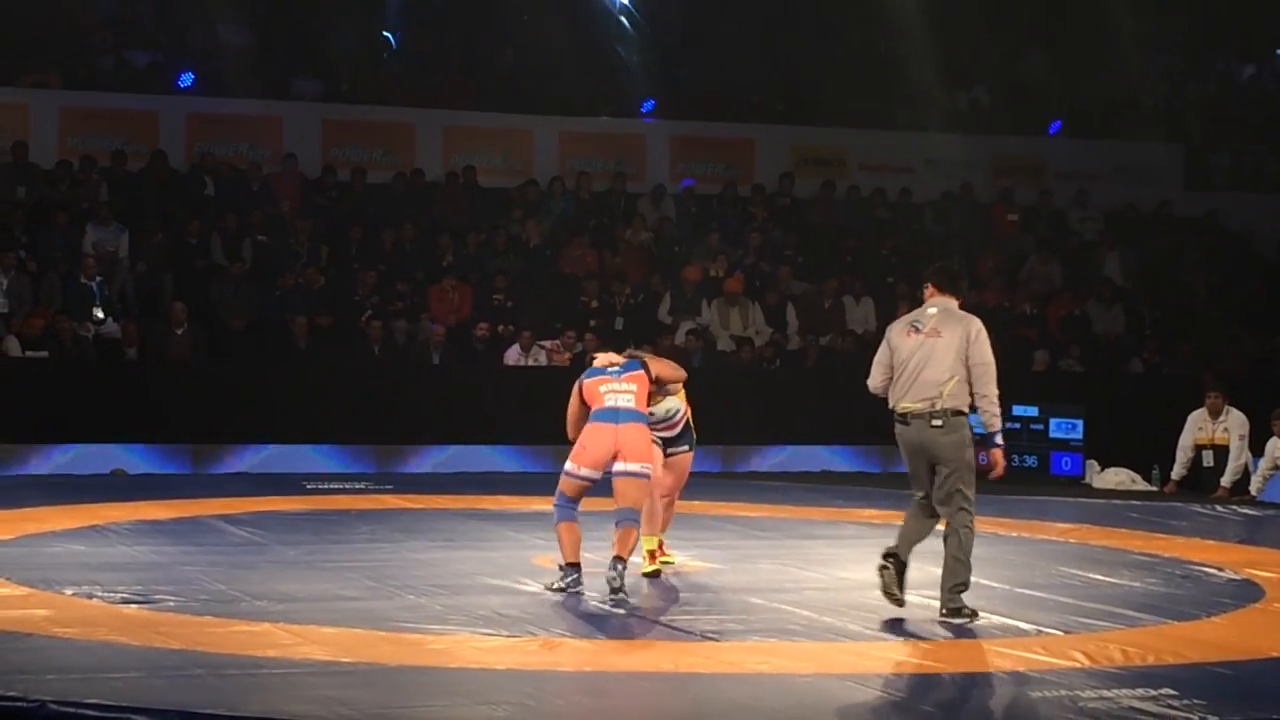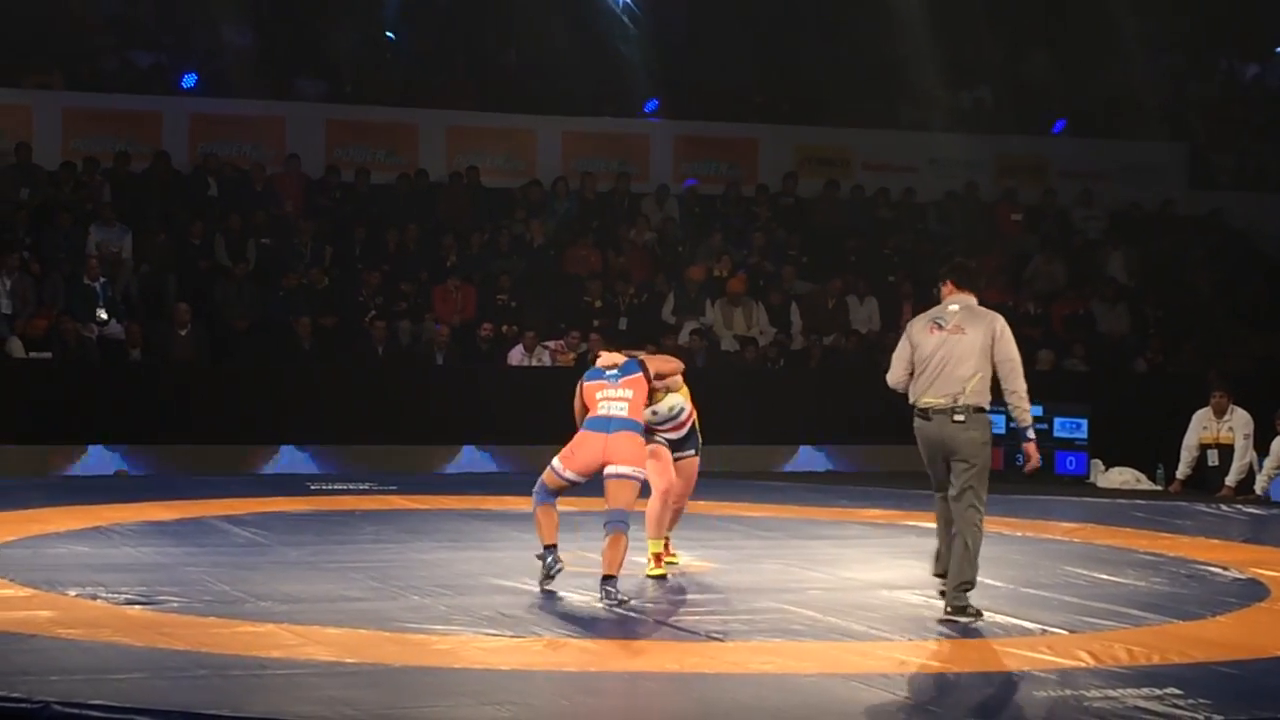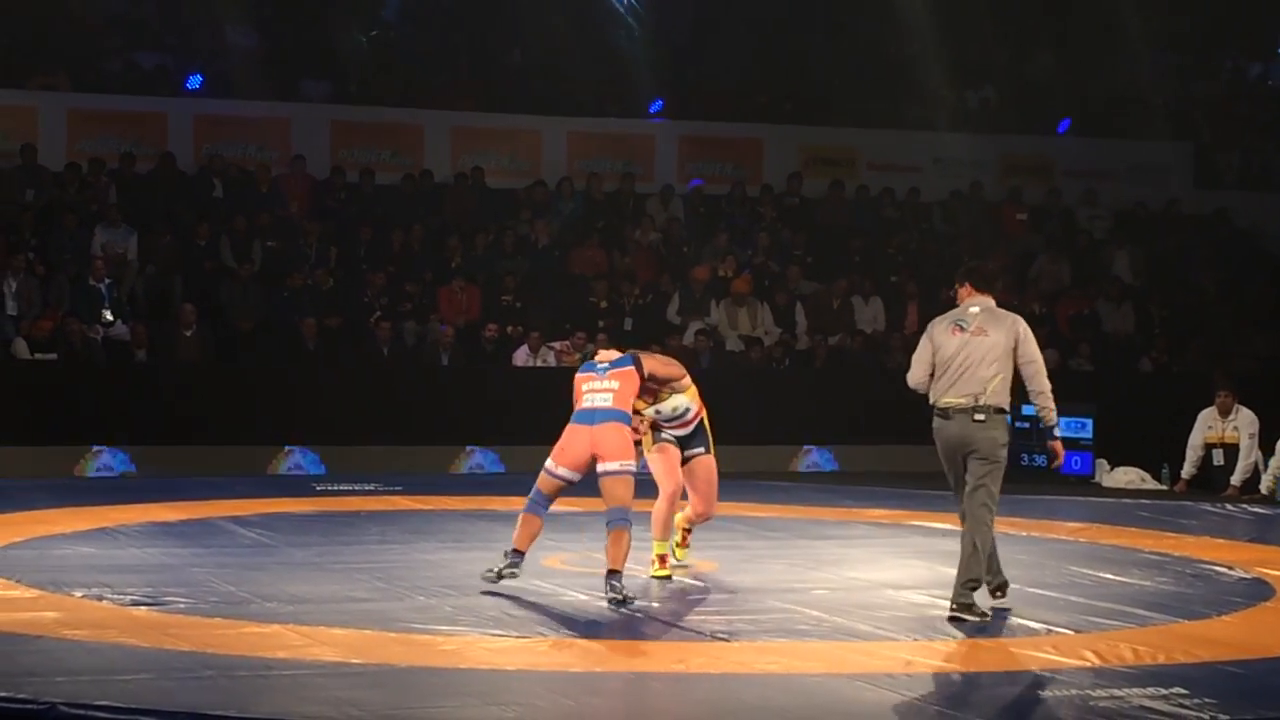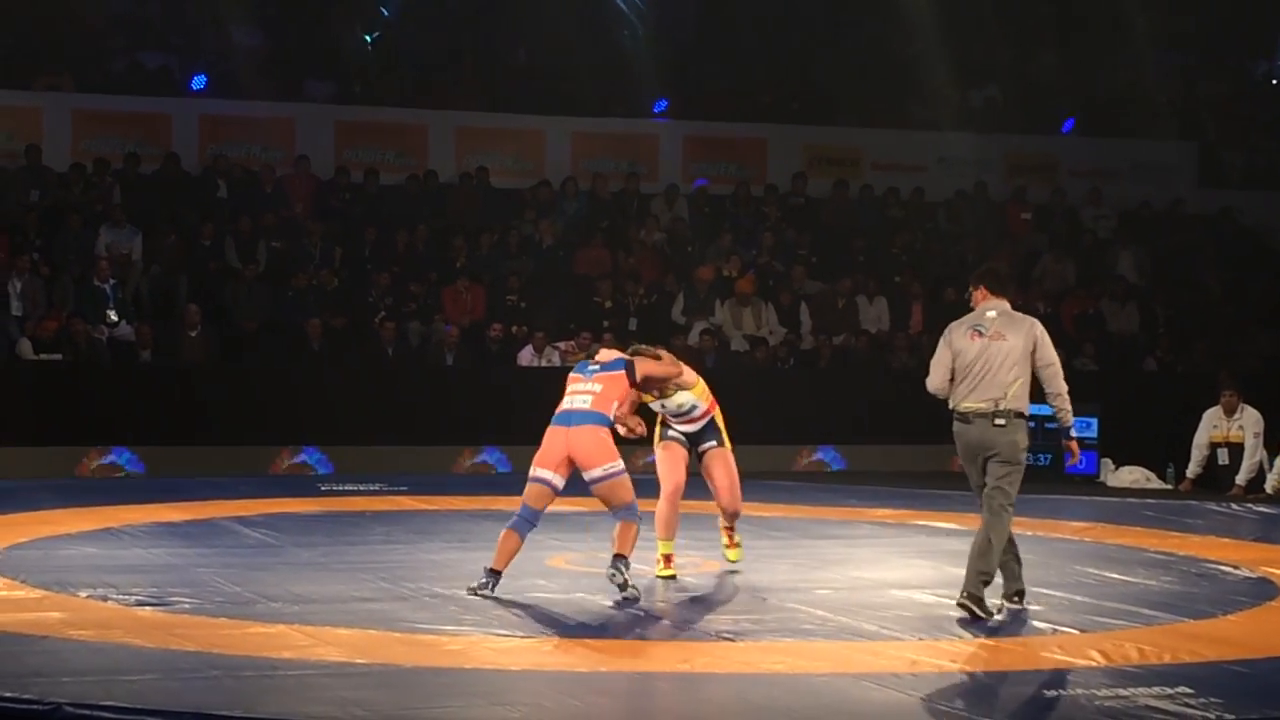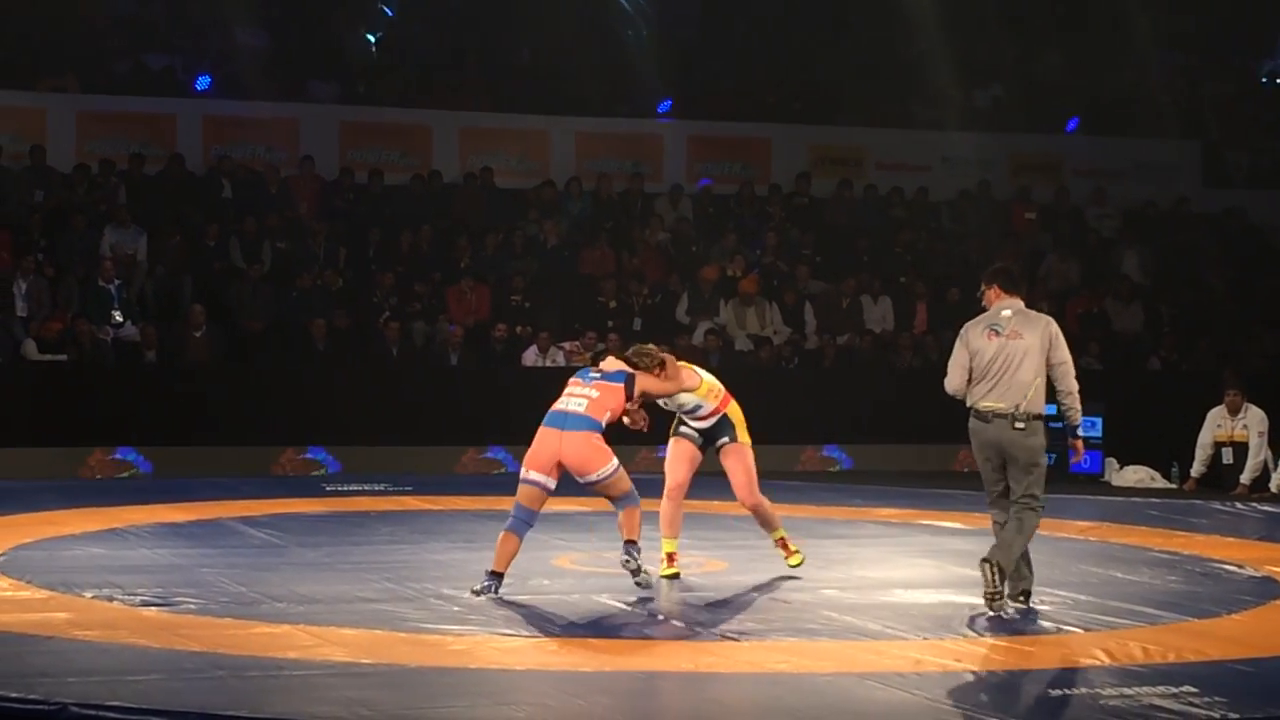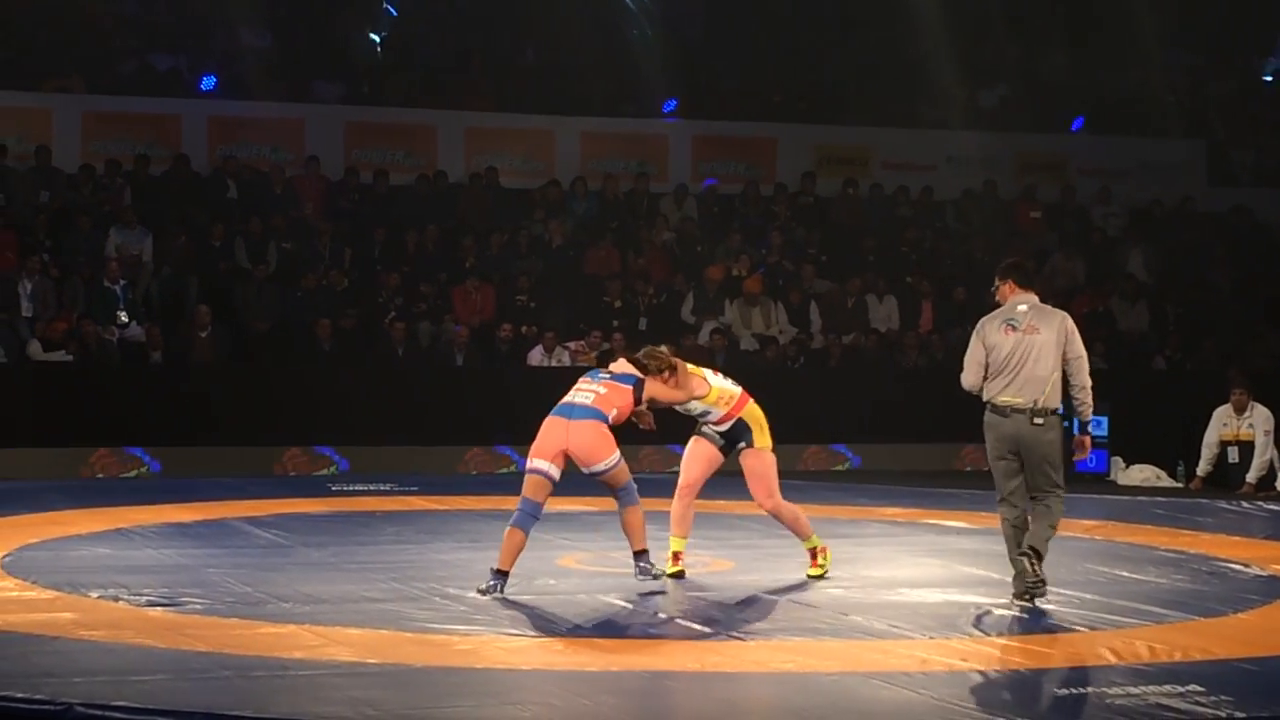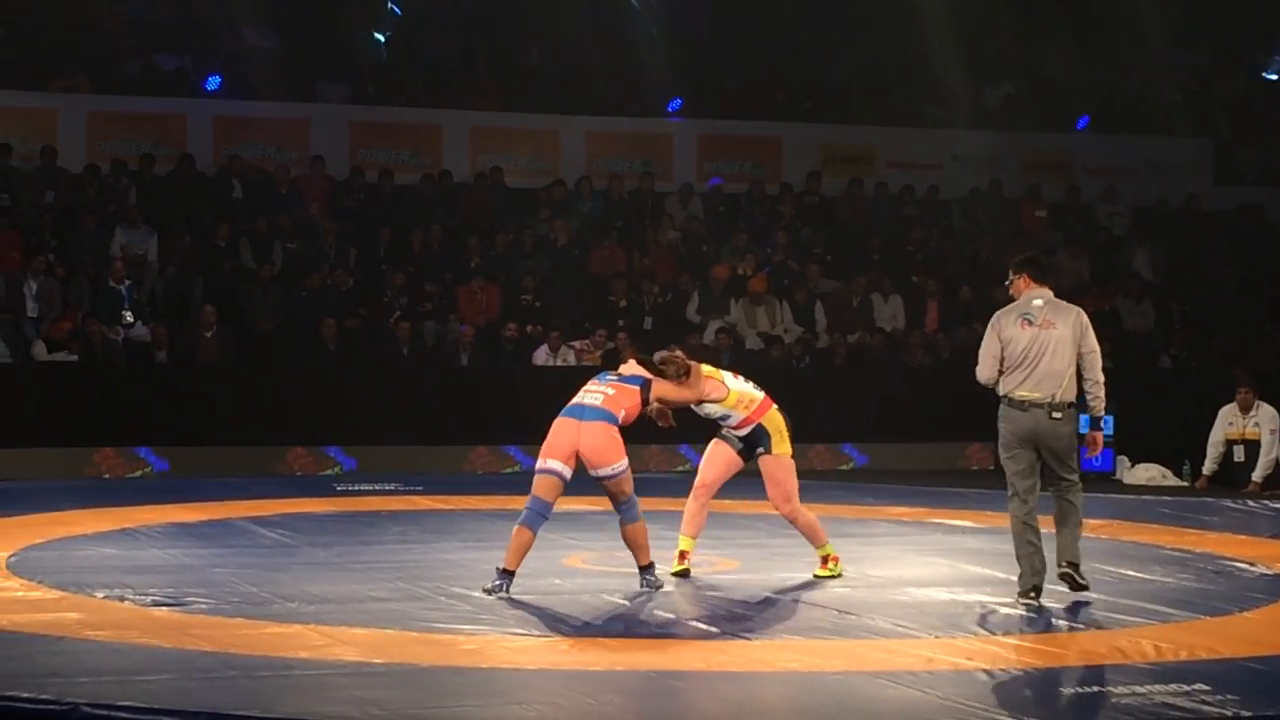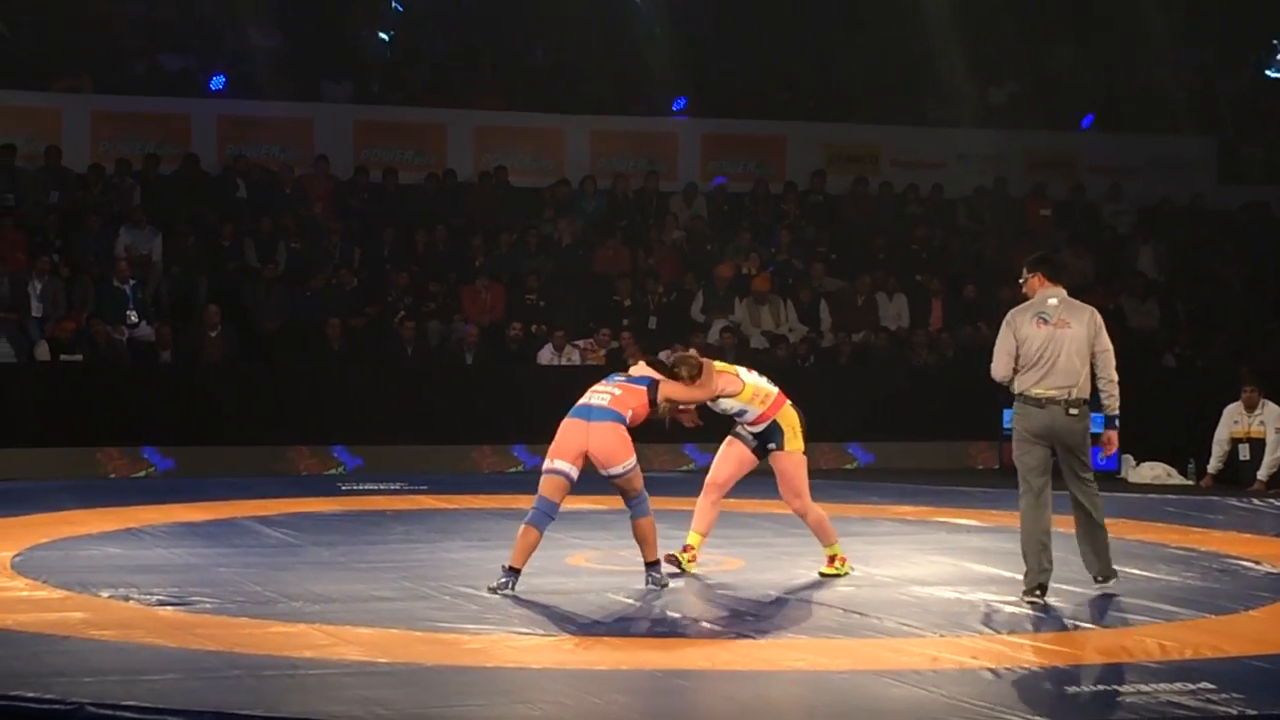
dt=0.1s
person 1, frame 1
left shoulder: (900, 325)
right shoulder: (970, 325)
left elbow: (876, 383)
right elbow: (985, 387)
right wrist: (996, 440)
left hip: (906, 426)
right hip: (947, 426)
left knee: (925, 503)
right knee: (957, 513)
left ankle: (896, 558)
right ankle: (953, 602)
person 1, frame 2
left shoulder: (920, 323)
right shoulder: (991, 322)
left elbow: (896, 379)
right elbow: (1012, 382)
right wrist: (1027, 434)
left hip: (926, 422)
right hip: (968, 423)
left knee: (948, 501)
right knee: (968, 510)
left ankle: (945, 568)
right ankle: (957, 600)
person 1, frame 3
left shoulder: (940, 324)
right shoulder: (1012, 324)
left elbow: (916, 380)
right elbow: (1038, 382)
right wrist: (1052, 431)
left hip: (945, 423)
right hip: (987, 423)
left knee: (969, 504)
right knee: (979, 508)
left ankle: (993, 580)
right ankle: (963, 598)
person 1, frame 4
left shoulder: (957, 329)
right shoulder: (1029, 327)
left elbow: (936, 385)
right elbow: (1054, 385)
right wrist: (1068, 431)
left hip: (966, 426)
right hip: (1007, 427)
left knee: (992, 506)
right knee: (999, 510)
left ankle: (1012, 587)
right ankle: (974, 591)
person 1, frame 5
left shoulder: (973, 328)
right shoulder: (1044, 326)
left elbow: (954, 385)
right elbow: (1066, 383)
right wrist: (1074, 429)
left hip: (983, 426)
right hip: (1024, 428)
left knee: (1002, 506)
right knee: (1027, 507)
left ankle: (1019, 585)
right ankle: (997, 563)
person 1, frame 6
left shoulder: (989, 324)
right shoulder: (1060, 321)
left elbow: (970, 381)
right elbow: (1080, 379)
right wrist: (1085, 427)
left hip: (999, 421)
right hip: (1042, 422)
left knee: (1011, 504)
right knee: (1048, 497)
left ankle: (1024, 585)
right ankle: (1031, 550)
person 1, frame 7
left shoulder: (1004, 318)
right shoulder: (1074, 316)
left elbow: (985, 375)
right elbow: (1093, 374)
right wrist: (1097, 423)
left hip: (1014, 415)
right hip: (1058, 416)
left knee: (1022, 500)
right knee: (1067, 490)
left ankle: (1030, 583)
right ankle: (1068, 560)
person 1, frame 8
left shoulder: (1017, 316)
right shoulder: (1088, 315)
left elbow: (1000, 372)
right elbow: (1106, 373)
right wrist: (1111, 422)
left hip: (1029, 413)
right hip: (1072, 413)
left knee: (1033, 499)
right knee: (1084, 492)
left ankle: (1035, 582)
right ankle: (1101, 569)
person 2, frame 1
left shoulder: (585, 378)
right shoulder: (642, 366)
left elbow: (574, 432)
right elbow: (680, 375)
left hip: (597, 431)
right hip: (636, 432)
left knee: (565, 504)
right knee: (629, 516)
left ankle: (571, 572)
right ankle: (618, 565)
person 2, frame 2
left shoulder: (586, 379)
right shoulder: (639, 366)
right elbow: (677, 367)
left hip: (590, 440)
right hip: (629, 441)
left knee: (544, 493)
right knee: (617, 520)
left ankle: (550, 555)
right ankle: (609, 585)
person 2, frame 3
left shoulder: (582, 370)
right shoulder: (635, 362)
left hip: (578, 432)
right hip: (614, 434)
left knee: (539, 500)
right knee: (619, 515)
left ankle: (512, 562)
right ankle: (614, 579)
person 2, frame 4
left shoulder: (578, 369)
right shoulder: (629, 366)
right elbow: (676, 370)
left wrist: (624, 418)
right wrist: (663, 356)
left hip: (556, 433)
right hip: (591, 436)
left knee: (526, 515)
right knee: (627, 513)
left ankle: (490, 578)
right ankle: (619, 565)
person 2, frame 5
left shoulder: (580, 375)
right shoulder: (631, 379)
right elbow: (675, 386)
left wrist: (624, 413)
right wrist: (668, 360)
left hip: (548, 435)
right hip: (583, 440)
left knee: (521, 515)
right knee: (627, 498)
left ankle: (492, 580)
right ankle: (631, 553)
person 2, frame 6
left shoulder: (591, 375)
right shoulder: (642, 383)
right elbow: (684, 395)
left wrist: (633, 408)
right wrist: (675, 366)
left hip: (553, 424)
right hip: (589, 431)
left knee: (527, 509)
right knee: (626, 492)
left ankle: (498, 578)
right ankle: (642, 561)
person 2, frame 7
left shoulder: (600, 377)
right shoulder: (650, 384)
right elbow: (694, 394)
left wrist: (653, 408)
left hip: (563, 426)
right hip: (599, 432)
left knee: (536, 509)
right knee: (626, 505)
left ankle: (504, 578)
right ankle: (647, 573)
person 2, frame 8
left shoulder: (613, 379)
right shoulder: (657, 384)
right elbow: (705, 392)
right wrist: (706, 366)
left hip: (570, 427)
right hip: (607, 432)
left knee: (542, 509)
right knee: (637, 501)
left ankle: (510, 576)
right ankle: (653, 572)
person 3, frame 1
left shoulder: (670, 385)
left hip: (679, 432)
right hip: (648, 434)
left knee: (669, 495)
right knee: (654, 484)
left ankle: (657, 543)
right ankle: (650, 553)
person 3, frame 2
left shoulder: (671, 383)
left hip: (685, 434)
right hip: (653, 435)
left knee: (677, 500)
right knee: (664, 488)
left ankle: (663, 539)
right ankle: (654, 557)
person 3, frame 3
left shoulder: (676, 379)
left hip: (695, 432)
right hip: (661, 434)
left knee: (704, 510)
right knee: (671, 490)
left ankle: (683, 524)
right ankle: (660, 557)
person 3, frame 4
left shoulder: (682, 377)
right wrist: (627, 426)
left hip: (707, 426)
right hip: (673, 428)
left knee: (730, 504)
right knee: (672, 489)
left ankle: (727, 528)
right ankle: (665, 557)
person 3, frame 5
left shoulder: (682, 375)
right wrist: (633, 418)
left hip: (726, 422)
right hip: (691, 424)
left knee: (749, 499)
right knee: (674, 487)
left ankle: (781, 539)
right ankle: (668, 556)
person 3, frame 6
left shoulder: (690, 381)
right shoulder: (674, 378)
right wrist: (642, 414)
left hip: (747, 423)
right hip: (716, 426)
left knee: (769, 501)
right knee: (685, 487)
left ankle: (818, 550)
right ankle: (676, 556)
person 3, frame 7
left shoulder: (705, 383)
right shoulder: (688, 378)
right wrist: (661, 412)
left hip: (768, 428)
right hip: (736, 430)
left knee: (787, 506)
right knee: (702, 487)
left ankle: (829, 557)
right ankle: (683, 555)
person 3, frame 8
left shoulder: (721, 379)
right wrist: (684, 414)
left hip: (782, 424)
right hip: (752, 427)
left knee: (798, 501)
right knee: (713, 484)
left ankle: (837, 557)
right ankle: (690, 552)
